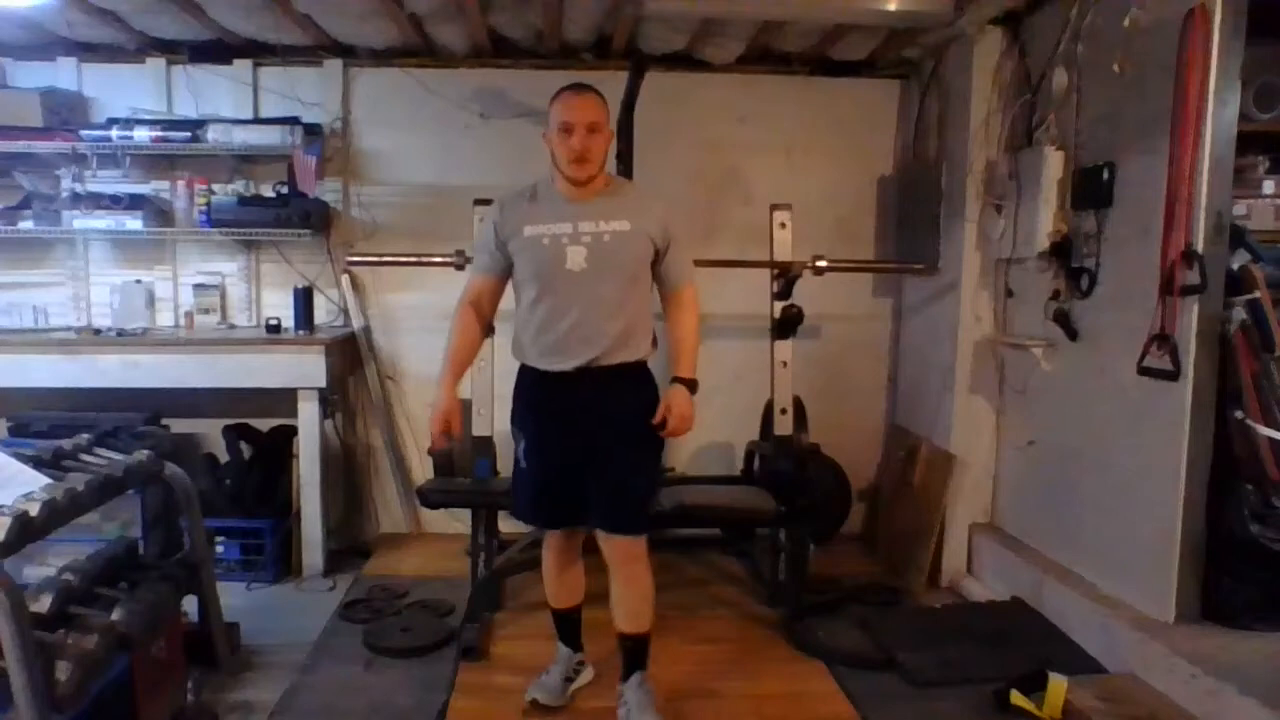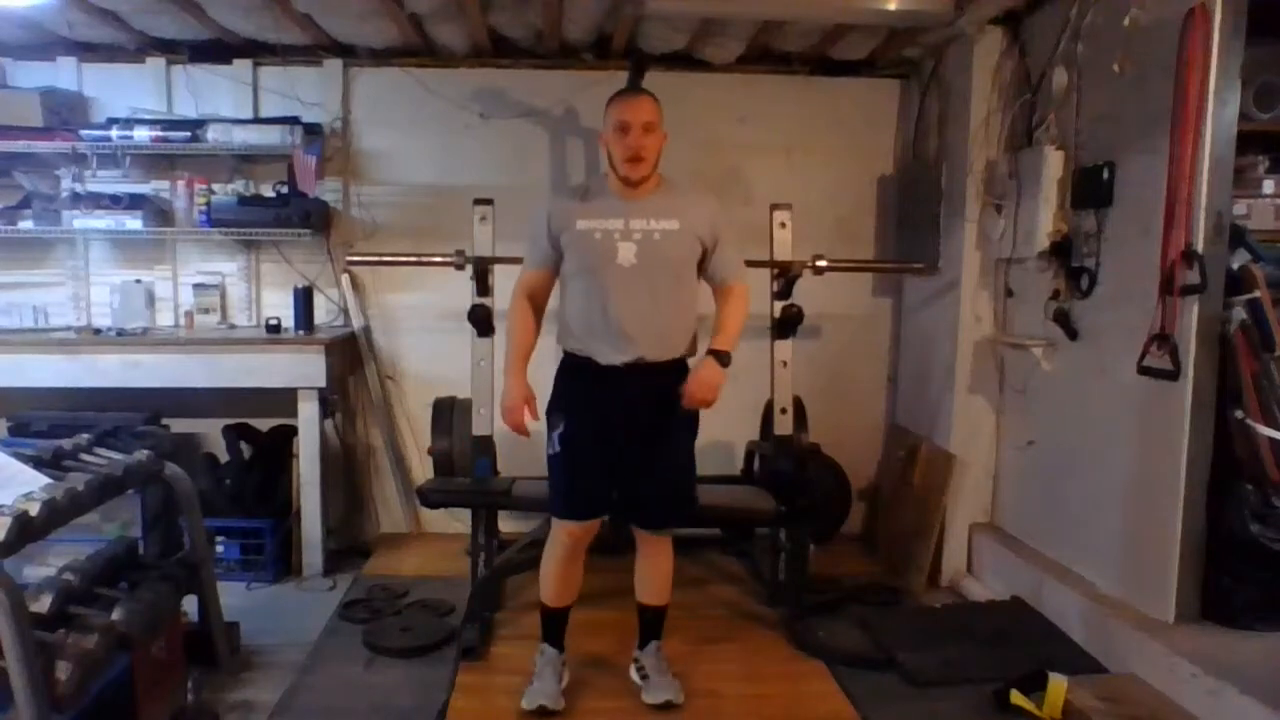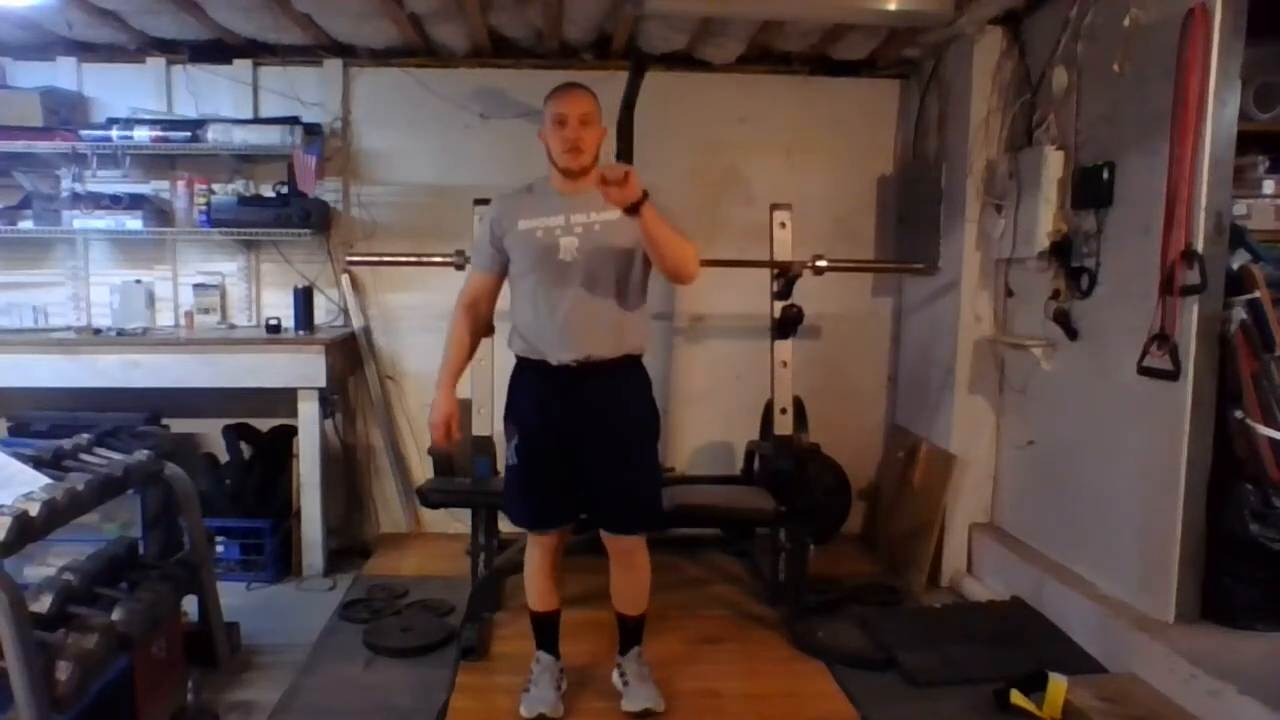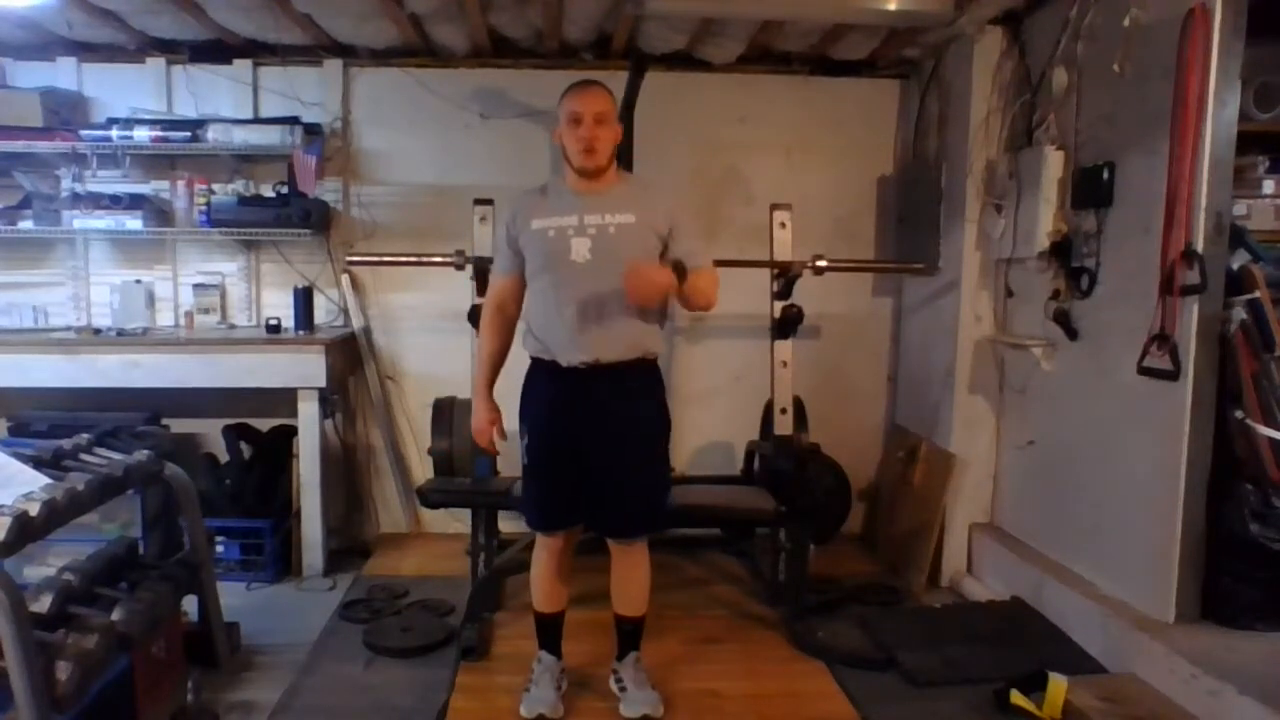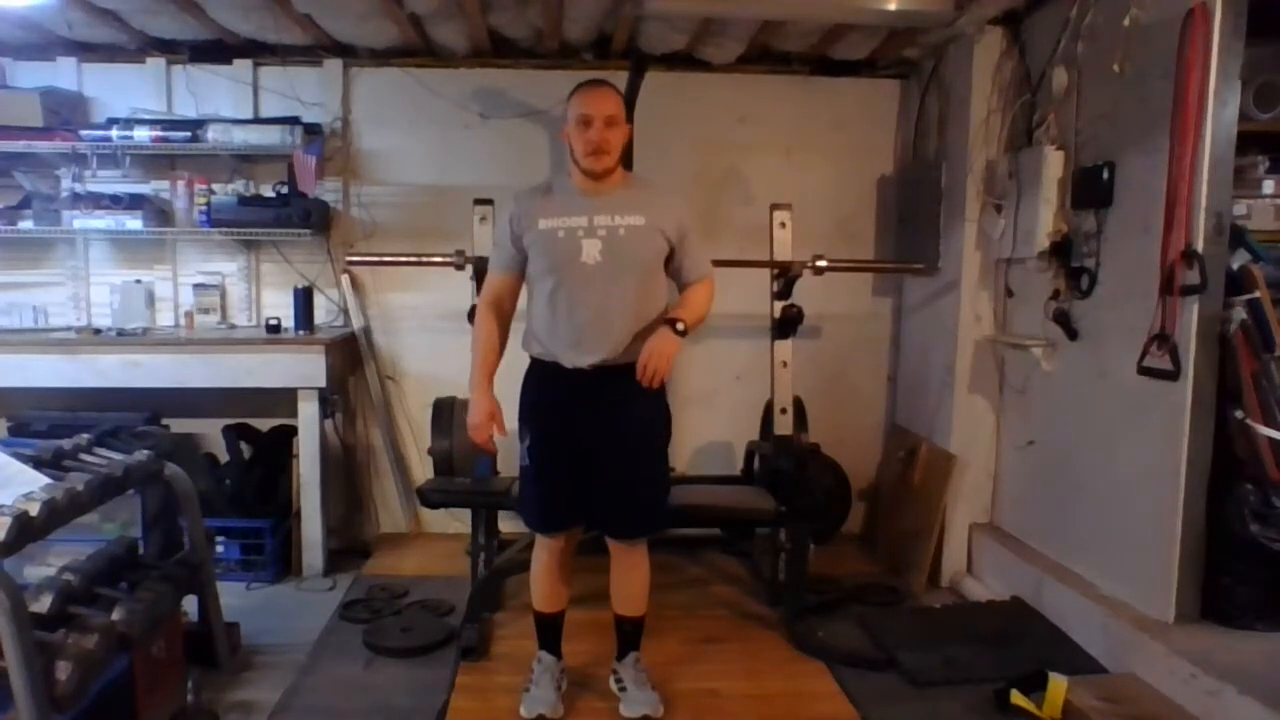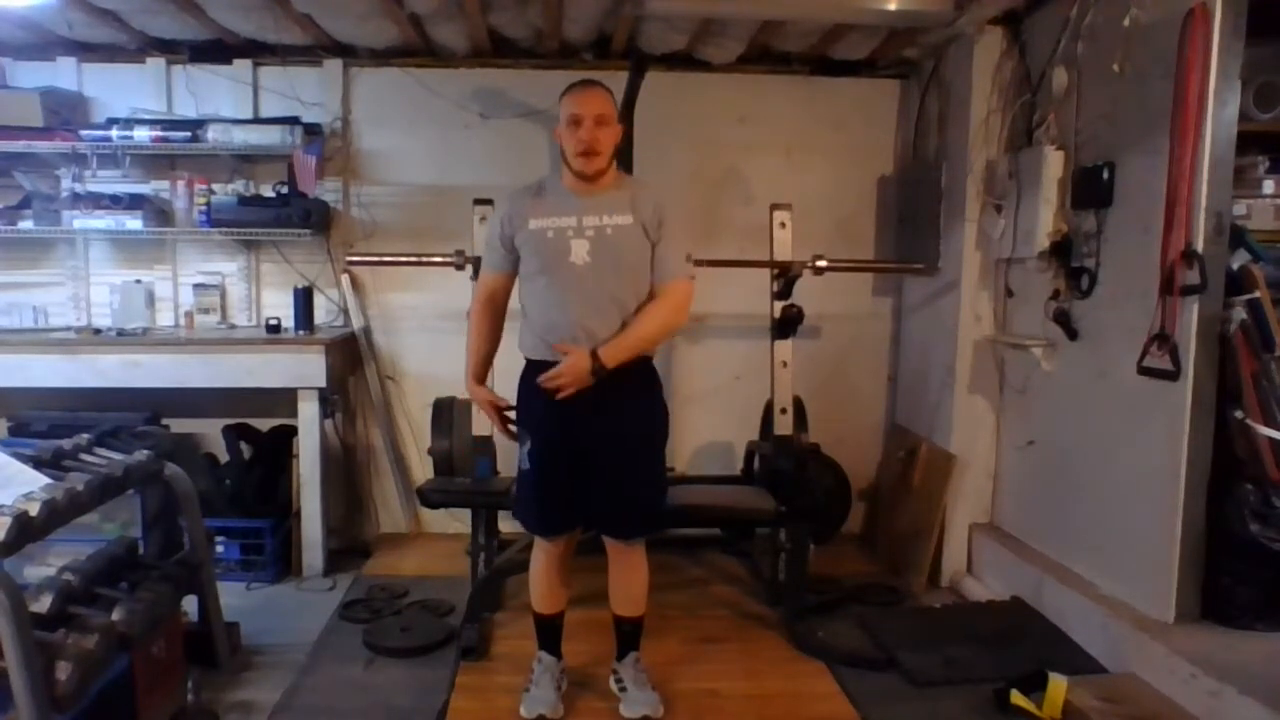
dt=0.7s
person 1, frame 1
left shoulder: (645, 213)
right shoulder: (514, 214)
left elbow: (681, 299)
right elbow: (477, 303)
left wrist: (683, 382)
right wrist: (448, 385)
left hip: (623, 391)
right hip: (543, 392)
left knee: (624, 545)
right knee: (558, 537)
right ankle: (570, 655)
person 1, frame 2
left shoulder: (696, 213)
right shoulder: (567, 211)
left elbow: (733, 291)
right elbow: (528, 295)
left wrist: (717, 357)
right wrist: (514, 374)
left hip: (664, 387)
right hip: (585, 383)
left knee: (654, 530)
right knee: (571, 527)
left ankle: (648, 653)
right ankle: (551, 656)
person 1, frame 3
left shoulder: (633, 203)
right shoulder: (510, 212)
left elbow: (686, 271)
right elbow: (473, 304)
left wrist: (636, 206)
right wrist: (446, 387)
left hip: (618, 384)
right hip: (539, 385)
left knee: (625, 536)
right knee: (543, 535)
left ankle: (631, 660)
right ankle: (547, 662)
person 1, frame 4
left shoulder: (652, 205)
right shoulder: (527, 211)
left elbow: (708, 287)
right elbow: (500, 306)
left wrist: (672, 275)
right wrist: (482, 393)
left hip: (630, 387)
right hip: (552, 387)
left knee: (628, 537)
right knee: (551, 535)
left ankle: (628, 663)
right ankle: (548, 663)
person 1, frame 5
left shoulder: (658, 208)
right shoulder: (530, 209)
left elbow: (701, 286)
right elbow: (494, 303)
left wrist: (673, 327)
right wrist: (480, 389)
left hip: (632, 391)
right hip: (552, 388)
left knee: (629, 538)
right knee: (553, 536)
left ankle: (628, 663)
right ankle: (548, 662)
person 1, frame 6
left shoulder: (649, 206)
right shoulder: (522, 209)
left elbow: (675, 302)
right elbow: (489, 296)
left wrist: (597, 361)
right wrist: (476, 378)
left hip: (628, 390)
right hip: (546, 391)
left knee: (627, 537)
right knee: (552, 536)
left ankle: (628, 664)
right ankle: (548, 663)
